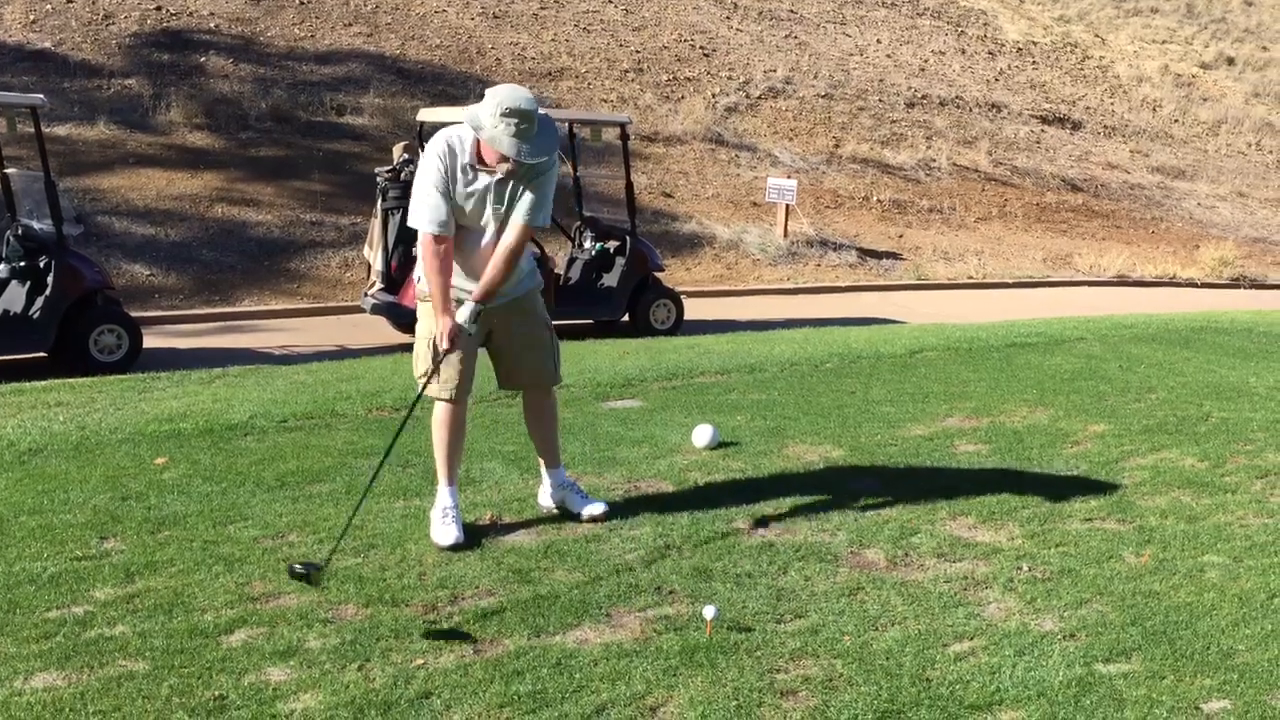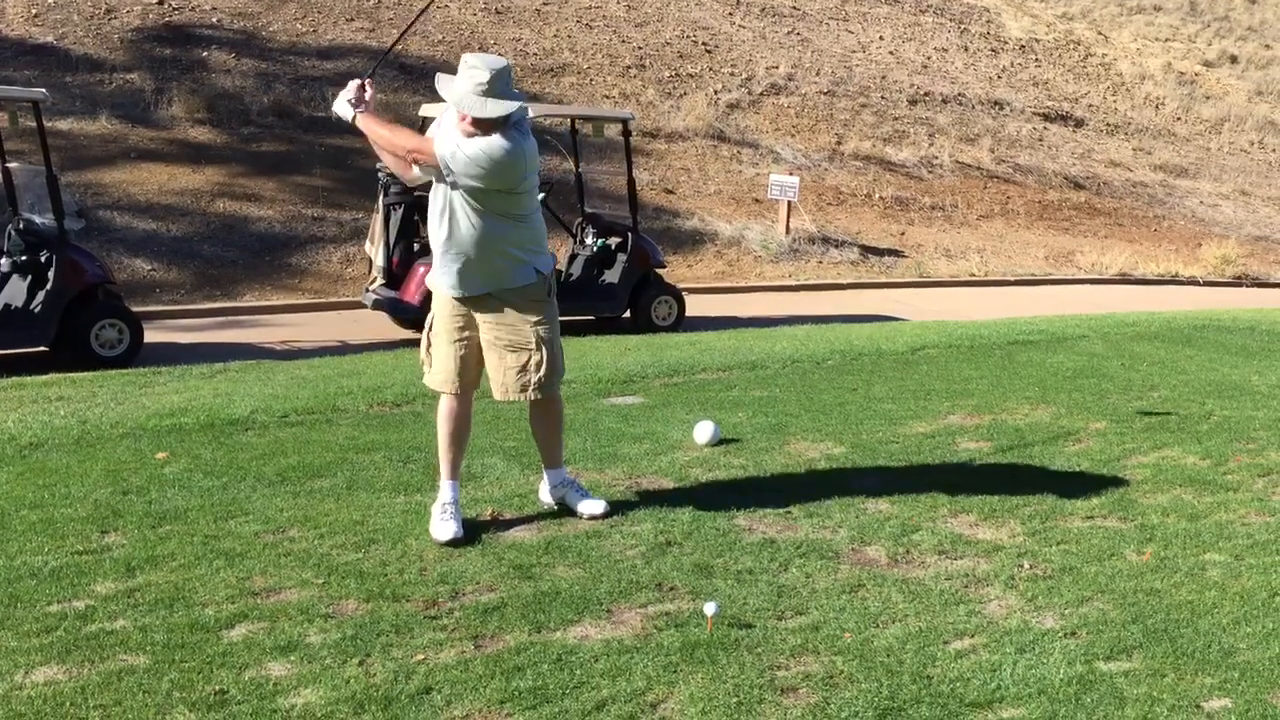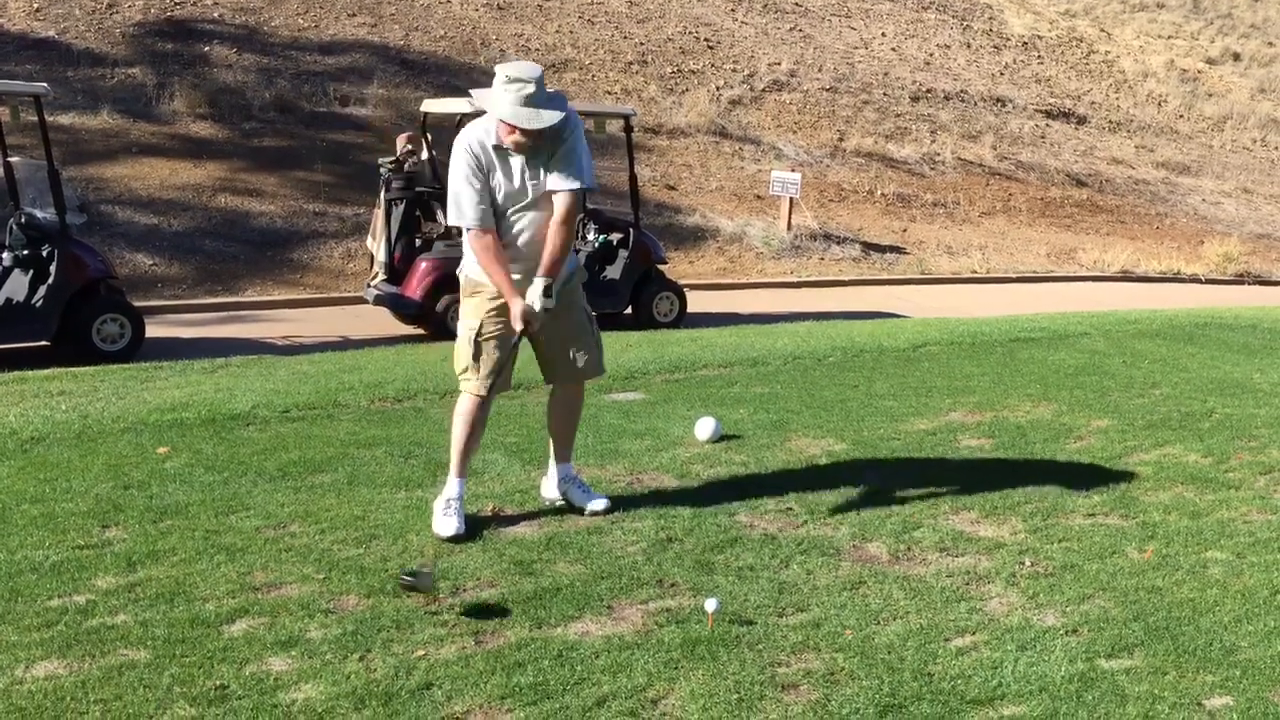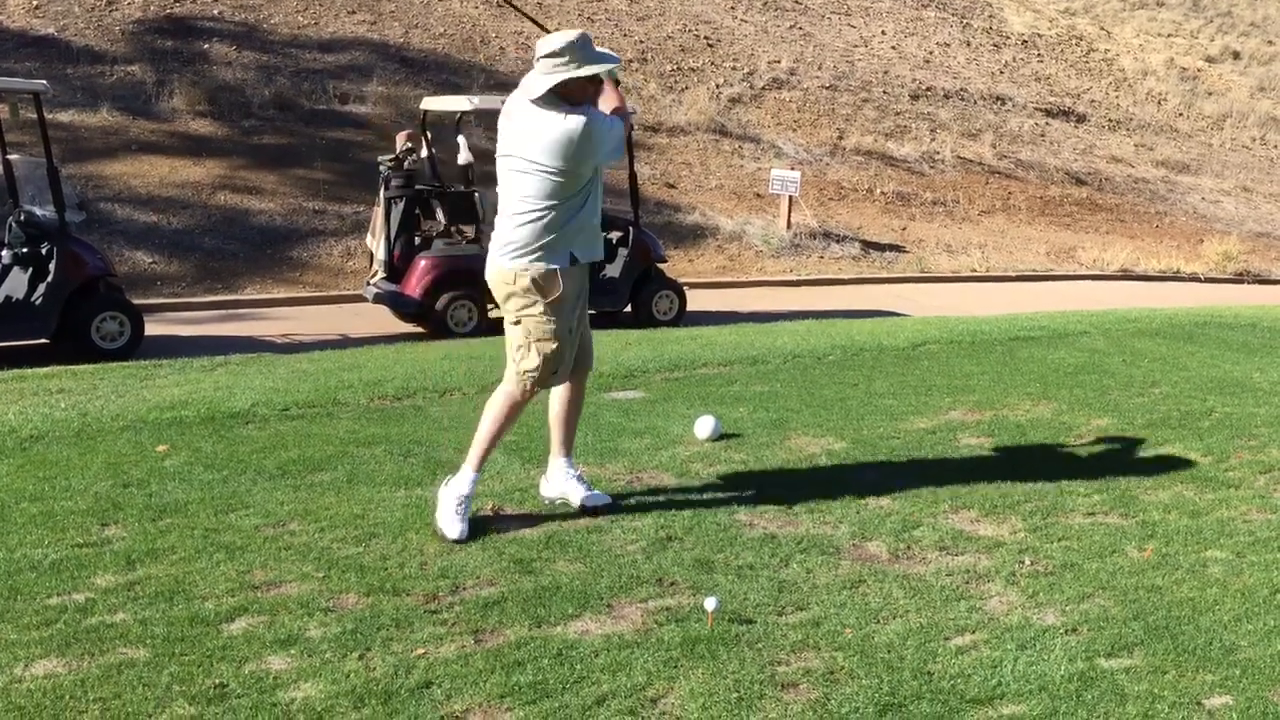
dt=0.4s
person 1, frame 1
left shoulder: (538, 165)
right shoulder: (445, 151)
left elbow: (515, 240)
right elbow: (434, 240)
left wrist: (474, 304)
right wrist: (440, 310)
left hip: (515, 288)
right hip: (446, 292)
left knee: (540, 385)
right knee: (450, 394)
left ankle: (555, 484)
right ankle: (446, 501)
person 1, frame 2
left shoulder: (506, 150)
right shoulder: (451, 121)
left elbow: (414, 148)
right elbow: (412, 171)
left wrist: (358, 115)
right wrist: (367, 117)
left hip: (517, 288)
right hip: (455, 284)
left knee: (542, 388)
right knee: (454, 389)
left ankle: (556, 480)
right ankle: (447, 495)
person 1, frame 3
left shoulder: (565, 131)
right shoulder: (472, 145)
left elbow: (566, 209)
right elbow: (479, 232)
left wrist: (545, 279)
right wrist: (510, 294)
left hip: (557, 278)
right hip: (491, 282)
left knee: (573, 377)
right knee: (479, 386)
left ankle: (561, 476)
right ankle: (451, 492)
person 1, frame 4
left shoulder: (517, 106)
right shoulder: (580, 129)
right elbow: (617, 125)
right wrist: (610, 93)
left hip: (545, 266)
right hip: (538, 272)
left knee: (573, 369)
right knee: (525, 380)
left ankle: (560, 472)
right ankle: (462, 484)
